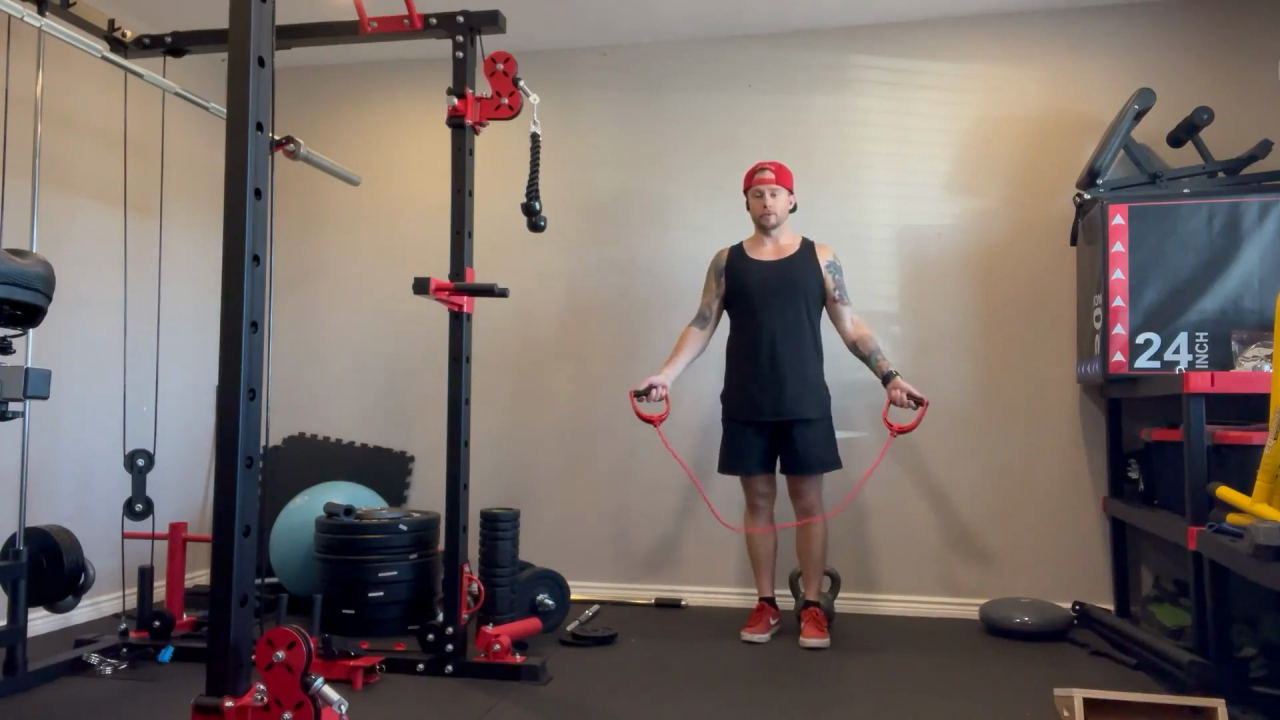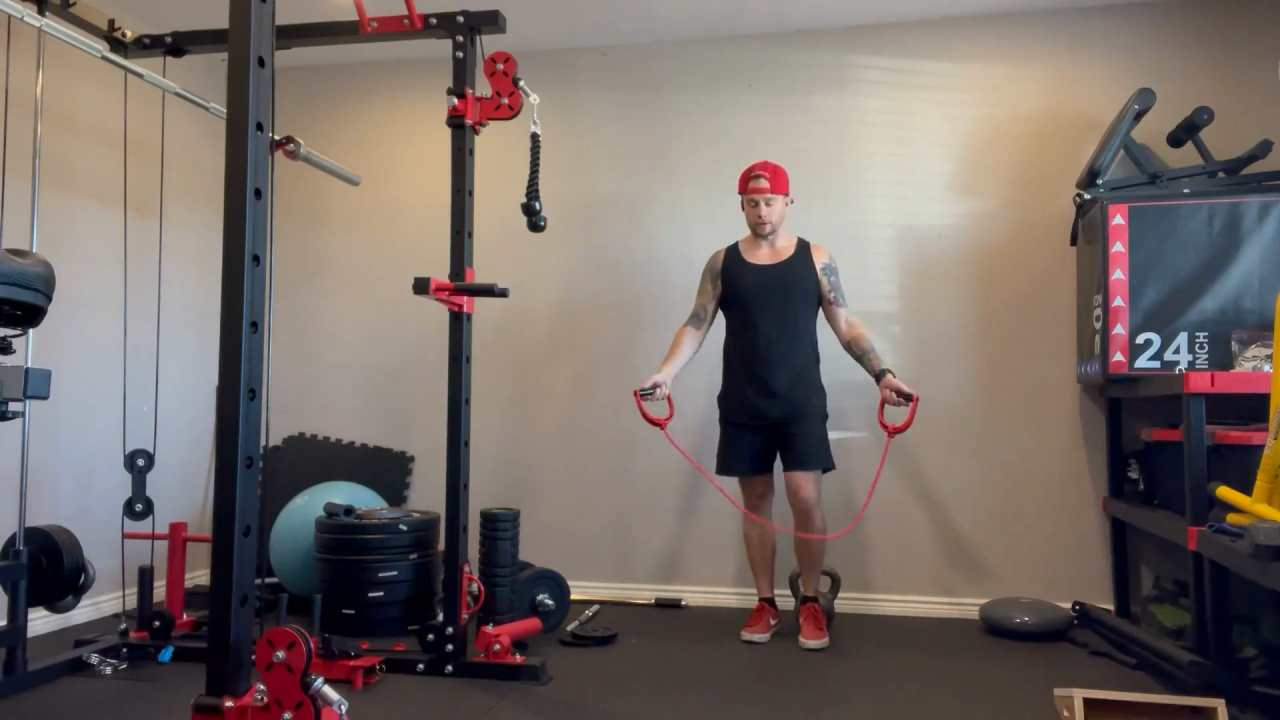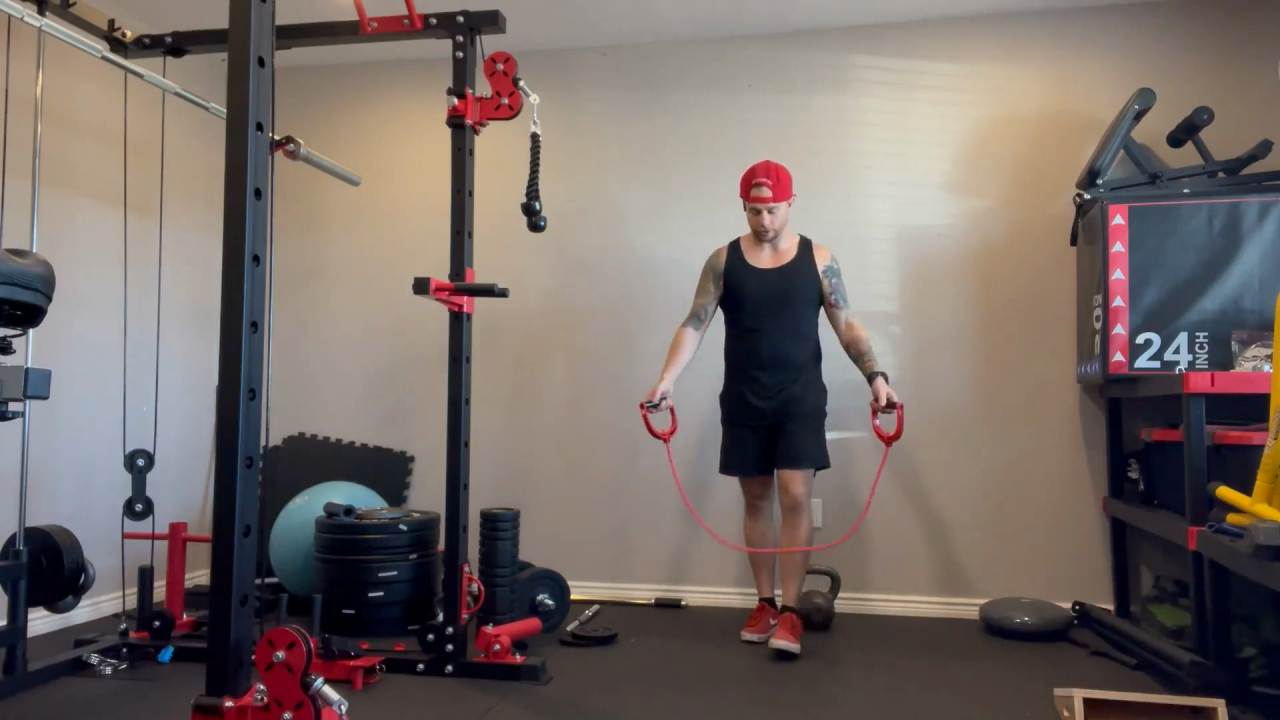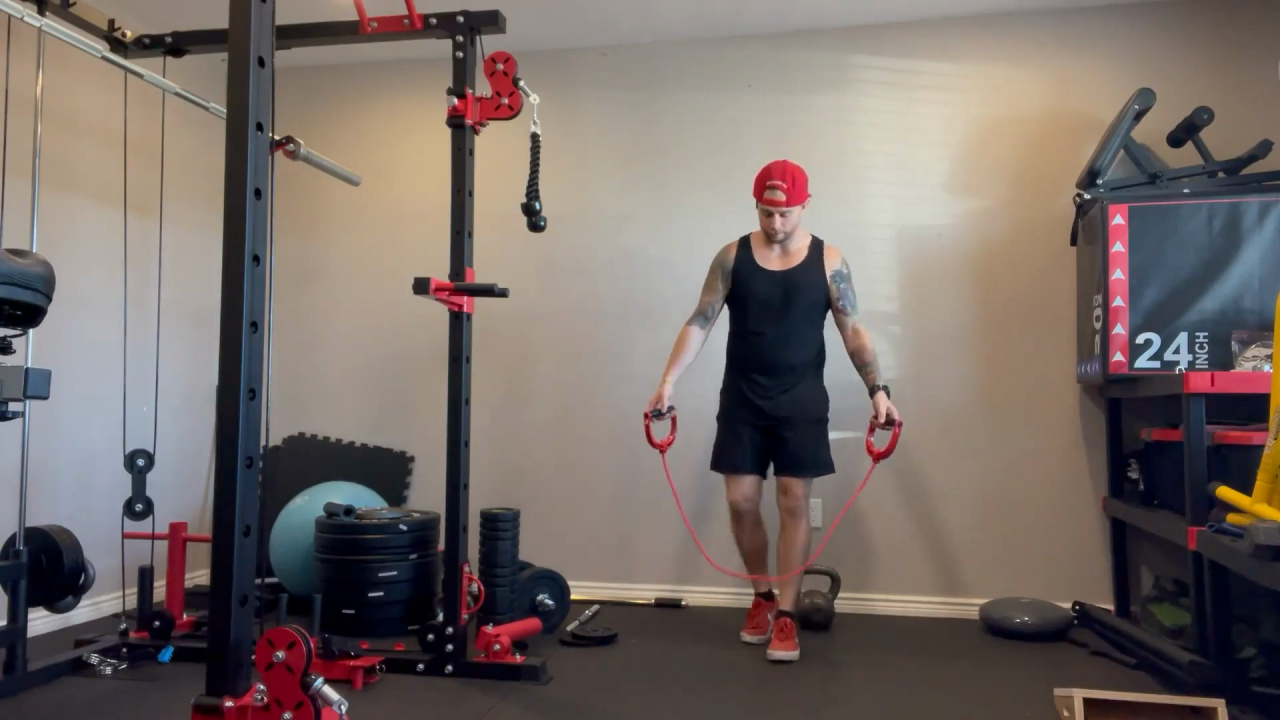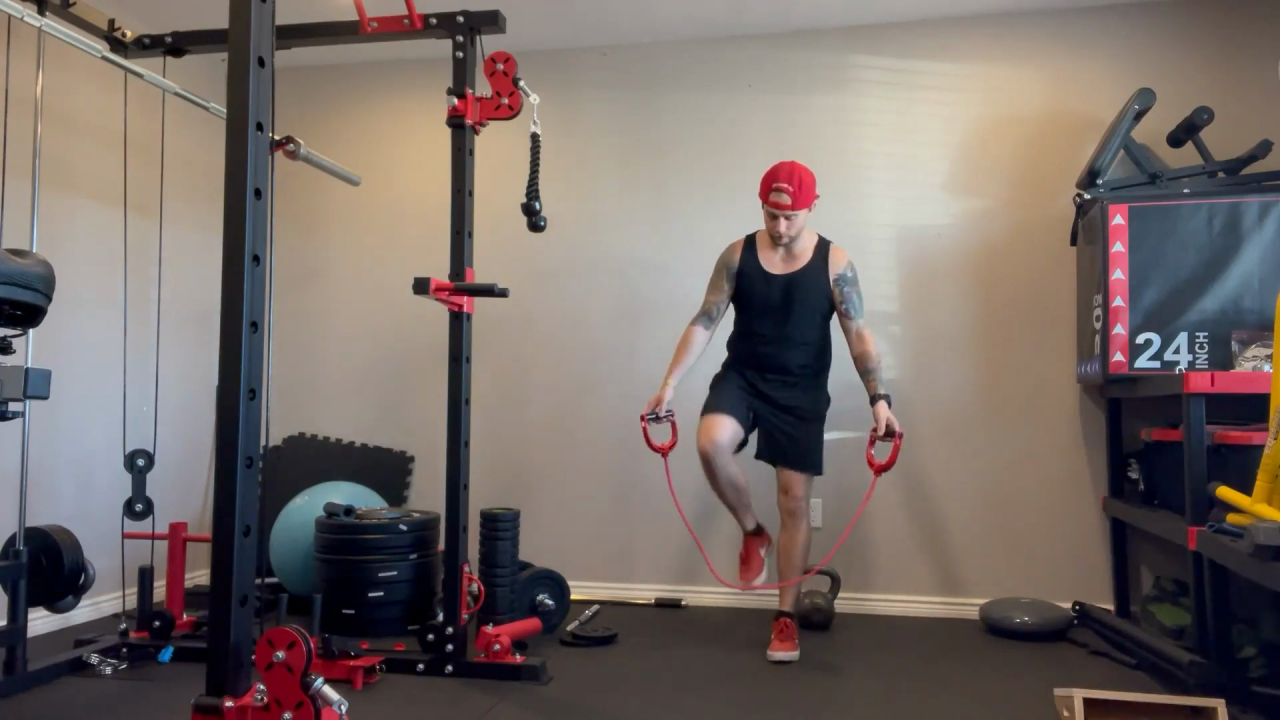
dt=0.2s
person 1, frame 1
left shoulder: (820, 257)
right shoulder: (727, 260)
left elbow: (850, 325)
right elbow: (702, 325)
left wrist: (889, 376)
right wrist: (666, 374)
left hip: (805, 402)
right hip: (745, 403)
left knee: (809, 503)
right knee: (758, 501)
left ankle: (812, 607)
right ankle: (766, 604)
person 1, frame 2
left shoulder: (816, 259)
right shoulder: (722, 262)
left elbow: (845, 325)
right elbow: (696, 325)
left wrist: (882, 374)
right wrist: (665, 372)
left hip: (801, 400)
right hip: (742, 403)
left knee: (805, 499)
right knee: (756, 502)
left ankle: (810, 602)
right ankle: (766, 604)
person 1, frame 3
left shoulder: (819, 258)
right shoulder: (723, 260)
left elbow: (846, 325)
right elbow: (695, 325)
left wrist: (876, 377)
right wrist: (666, 378)
left hip: (801, 397)
right hip: (743, 400)
left knee: (794, 497)
right knee: (756, 501)
left ankle: (789, 612)
right ankle: (764, 603)
person 1, frame 4
left shoulder: (829, 261)
right shoulder: (732, 256)
left elbow: (853, 331)
right elbow: (700, 323)
left wrist: (878, 389)
right wrist: (668, 380)
left hip: (801, 399)
right hip: (741, 396)
left knee: (794, 502)
right knee: (741, 501)
left ankle: (785, 616)
right ankle: (762, 595)
person 1, frame 5
left shoulder: (835, 263)
right shoulder: (737, 254)
left elbow: (858, 335)
right elbow: (704, 322)
left wrist: (879, 399)
right wrist: (668, 384)
left hip: (801, 391)
right hip: (743, 377)
left knee: (794, 499)
right knee: (711, 442)
left ankle: (785, 617)
right ankle: (752, 534)
